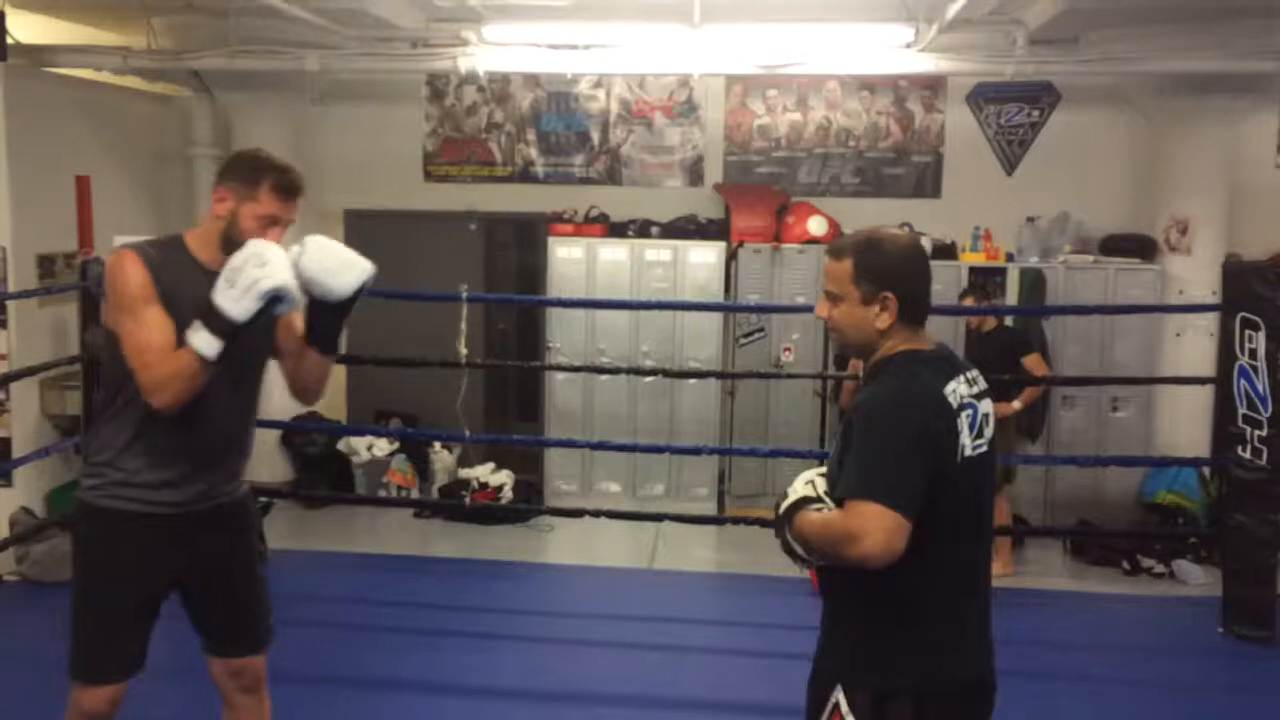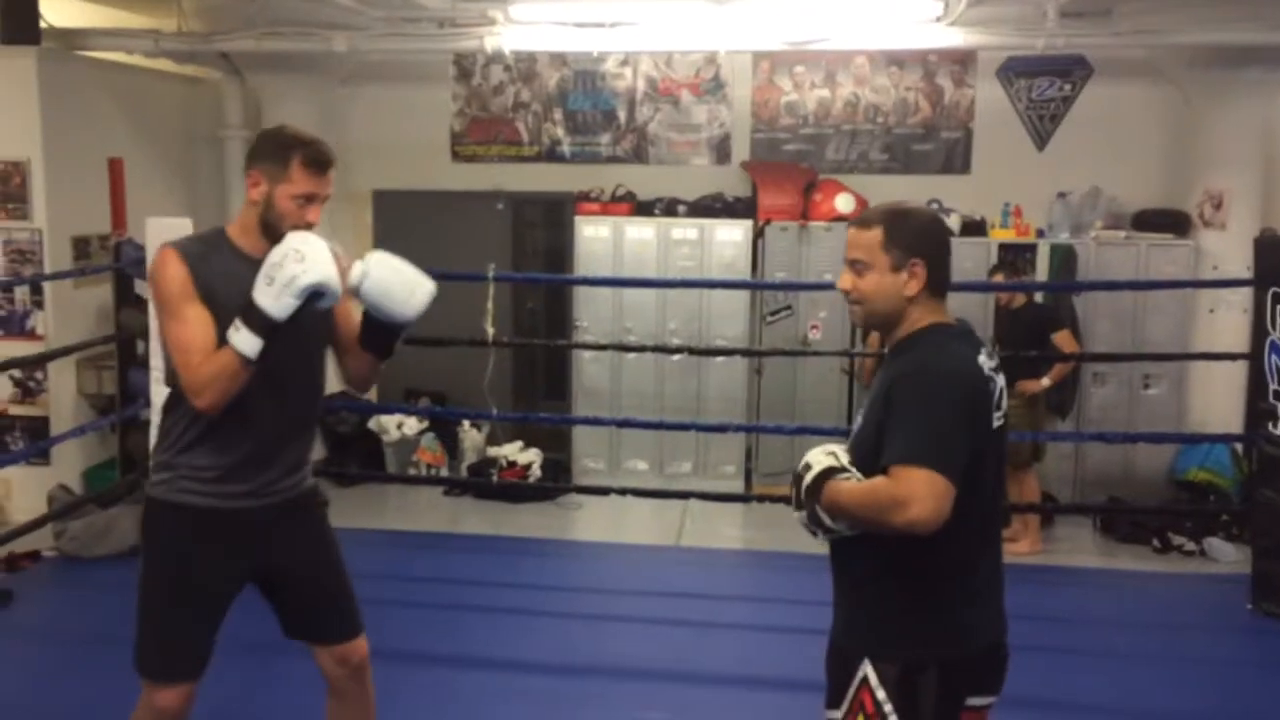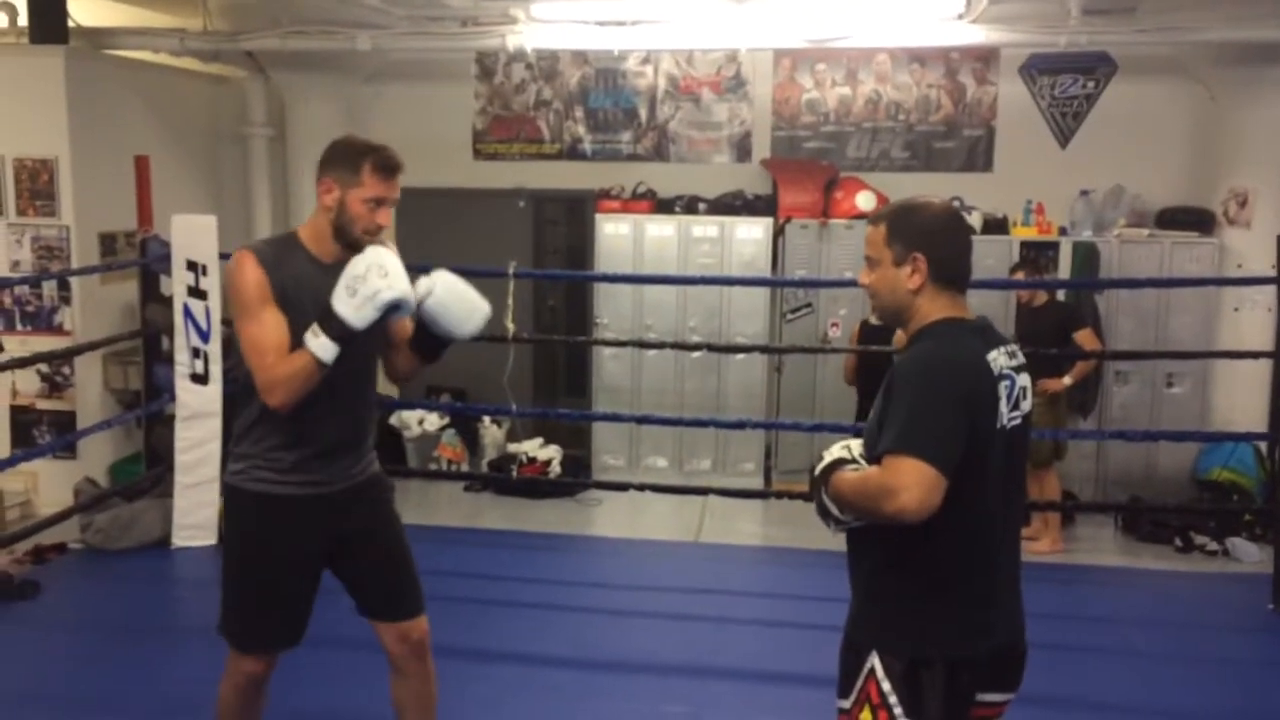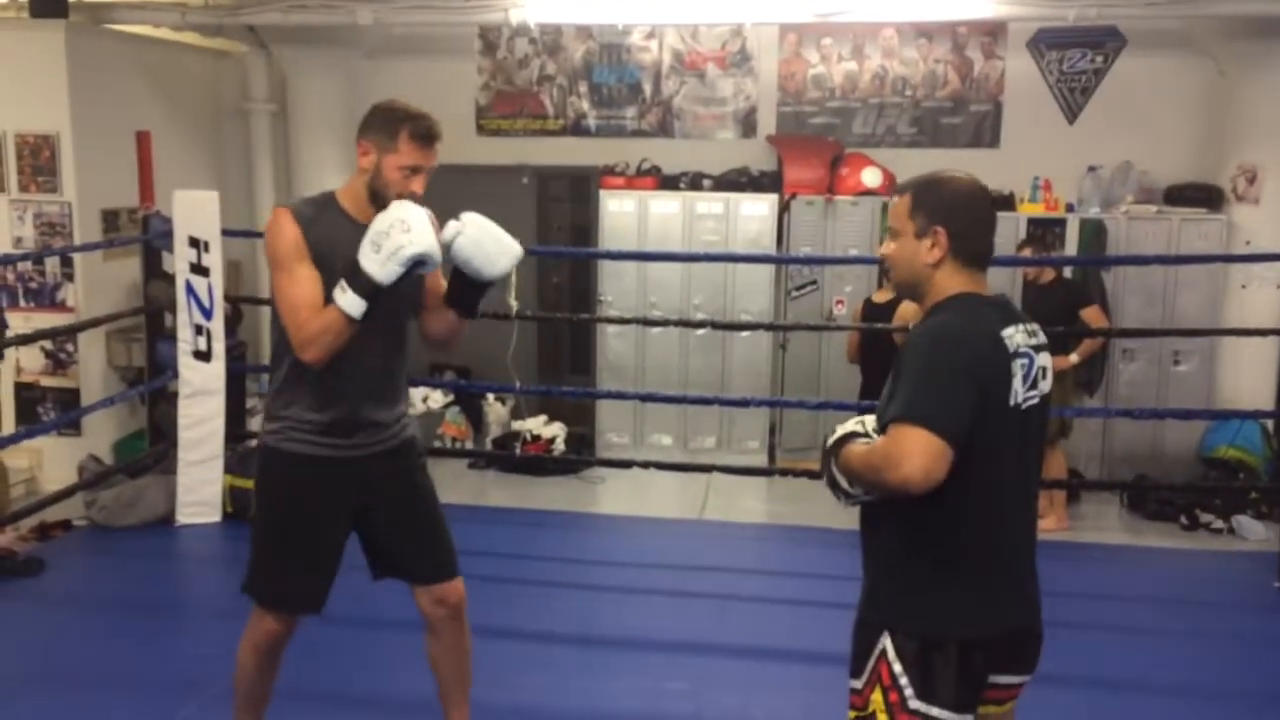
dt=1s
person 1, frame 1
left shoulder: (267, 279)
right shoulder: (137, 268)
left elbow: (307, 388)
right elbow: (162, 391)
left wrist: (328, 314)
right wrist: (224, 313)
left hip: (217, 504)
right hip: (127, 507)
left knee: (245, 674)
person 1, frame 2
left shoulder: (324, 266)
right shoulder: (181, 264)
left elbow: (360, 378)
right elbow: (205, 392)
left wrist: (386, 324)
right wrist: (263, 313)
left hip: (286, 498)
right hip: (194, 506)
left knee: (349, 659)
person 1, frame 3
left shoulder: (380, 269)
right shoulder: (257, 267)
left elbow: (401, 369)
right elbow: (278, 389)
left wrist: (436, 329)
right wrist: (341, 320)
left hip: (354, 483)
right hip: (269, 494)
left knee: (410, 639)
right knee: (252, 661)
person 1, frame 4
left shoulder: (418, 228)
right shoulder: (295, 225)
left elbow: (438, 333)
right elbow: (311, 345)
left wrist: (469, 283)
right wrist: (370, 275)
left hip: (386, 446)
right hip: (303, 453)
left knee: (446, 600)
right knee: (272, 621)
person 2, frame 1
left shoulder: (891, 404)
right shoulder: (958, 378)
left elbow: (872, 540)
left wrist: (797, 518)
right wrist: (838, 494)
left hip: (887, 673)
person 2, frame 2
left shoulder: (928, 373)
right shoulder: (954, 351)
left elbow: (916, 504)
left wrist: (824, 490)
right wrist: (852, 474)
left hip: (907, 645)
person 2, frame 3
left shoulder: (931, 365)
right shoulder: (995, 350)
left elbow: (908, 495)
left wrist: (836, 481)
right wrist: (870, 467)
left hip: (917, 640)
person 2, frame 4
left shoulder: (945, 339)
right shoulder: (1019, 330)
left elbow: (913, 465)
left wrist: (848, 455)
right wrist: (880, 441)
left hip: (930, 616)
right hip: (1006, 606)
person 3, frame 1
left shoulder: (1011, 337)
right shoulder: (973, 338)
left elbow: (1042, 375)
left wrist: (1015, 405)
left hip: (998, 421)
left knee: (997, 489)
left ankle: (1004, 559)
right ankle: (988, 547)
person 3, frame 2
left shoulder: (1041, 313)
right shoulder: (1002, 314)
left elbow: (1072, 352)
left wrist: (1044, 381)
left hip: (1025, 398)
left knee: (1025, 466)
right knee: (1009, 464)
left ankle: (1033, 536)
right ankle: (1017, 524)
person 3, frame 3
left shoulder: (1062, 311)
right shoulder: (1023, 311)
left elbow: (1094, 350)
left wrist: (1066, 380)
left hip: (1047, 397)
left knee: (1045, 465)
right knee: (1029, 463)
left ankle: (1054, 536)
right ankle: (1037, 524)
person 3, frame 4
left shoulder: (1069, 289)
right shoulder: (1029, 288)
left elbow: (1102, 327)
left wrist: (1073, 358)
left hip: (1055, 375)
left knee: (1051, 442)
left ankle: (1059, 514)
right ankle: (1043, 501)
